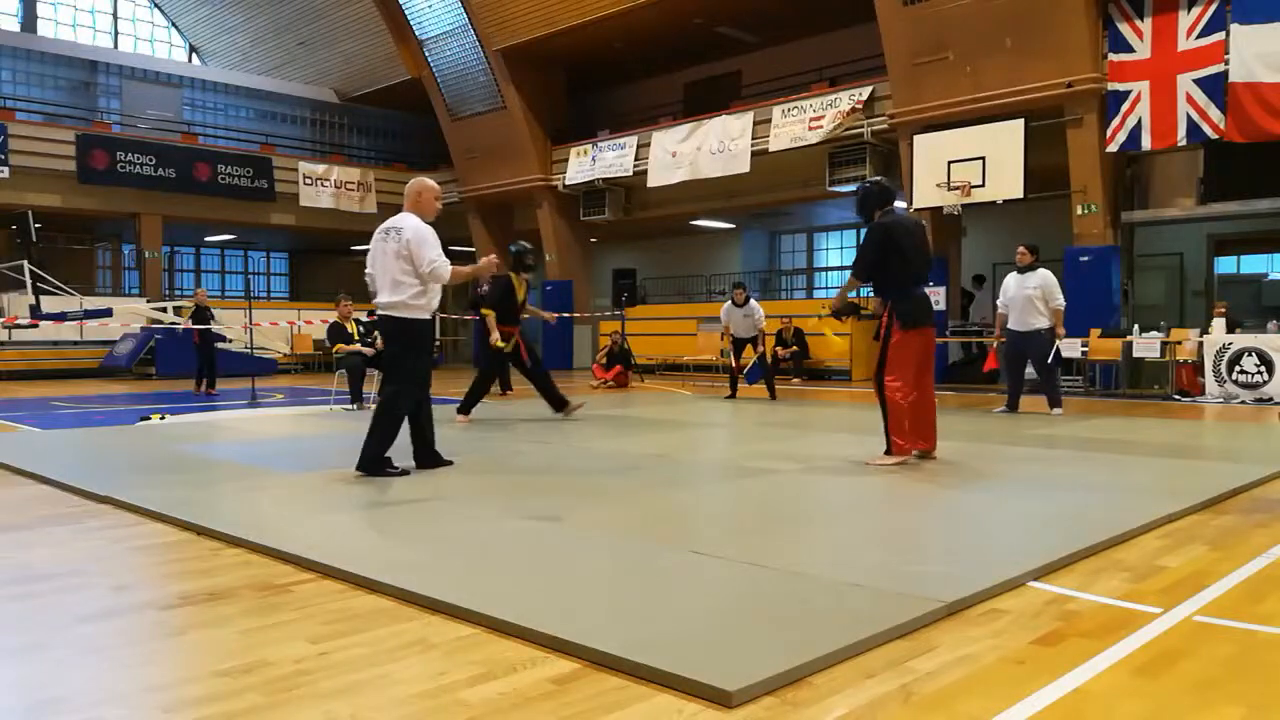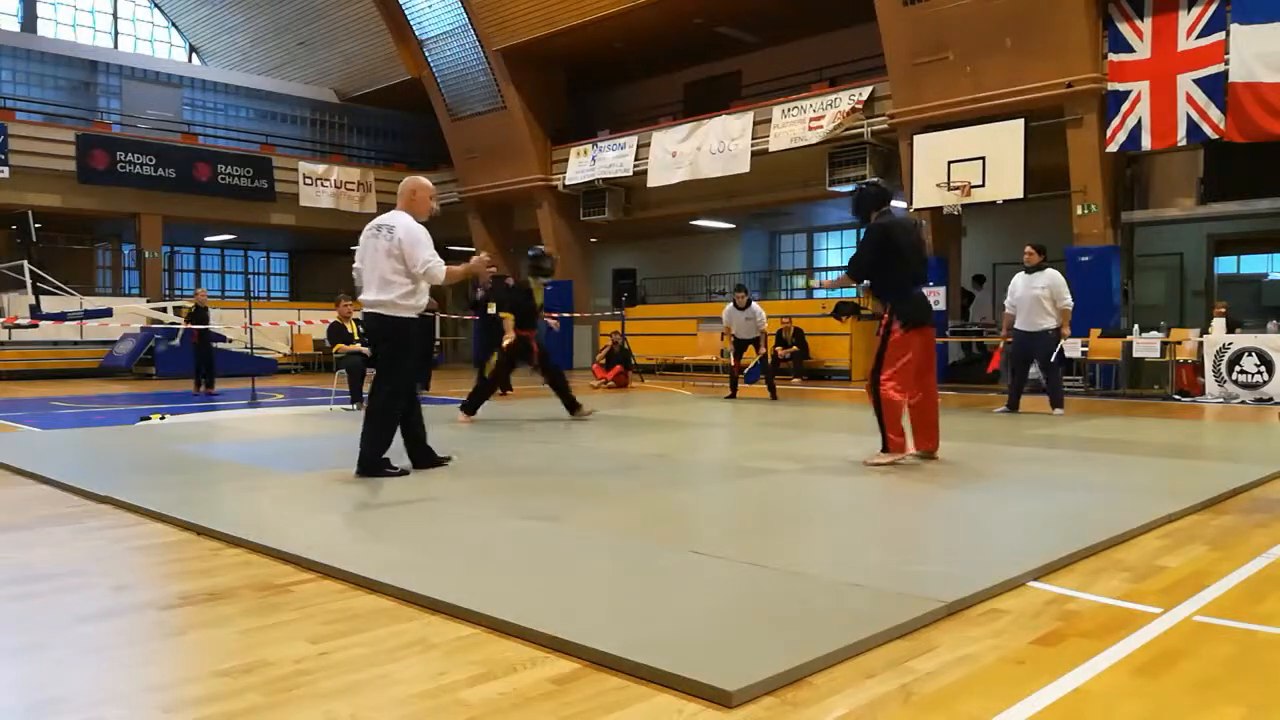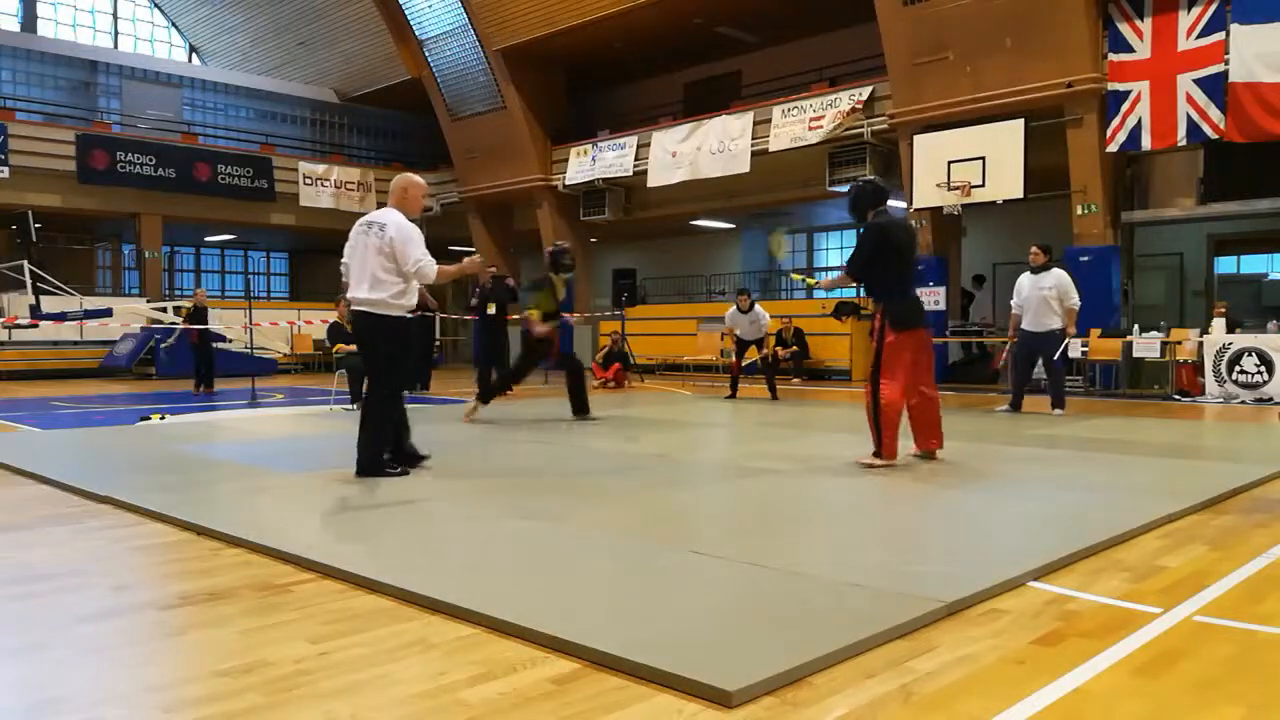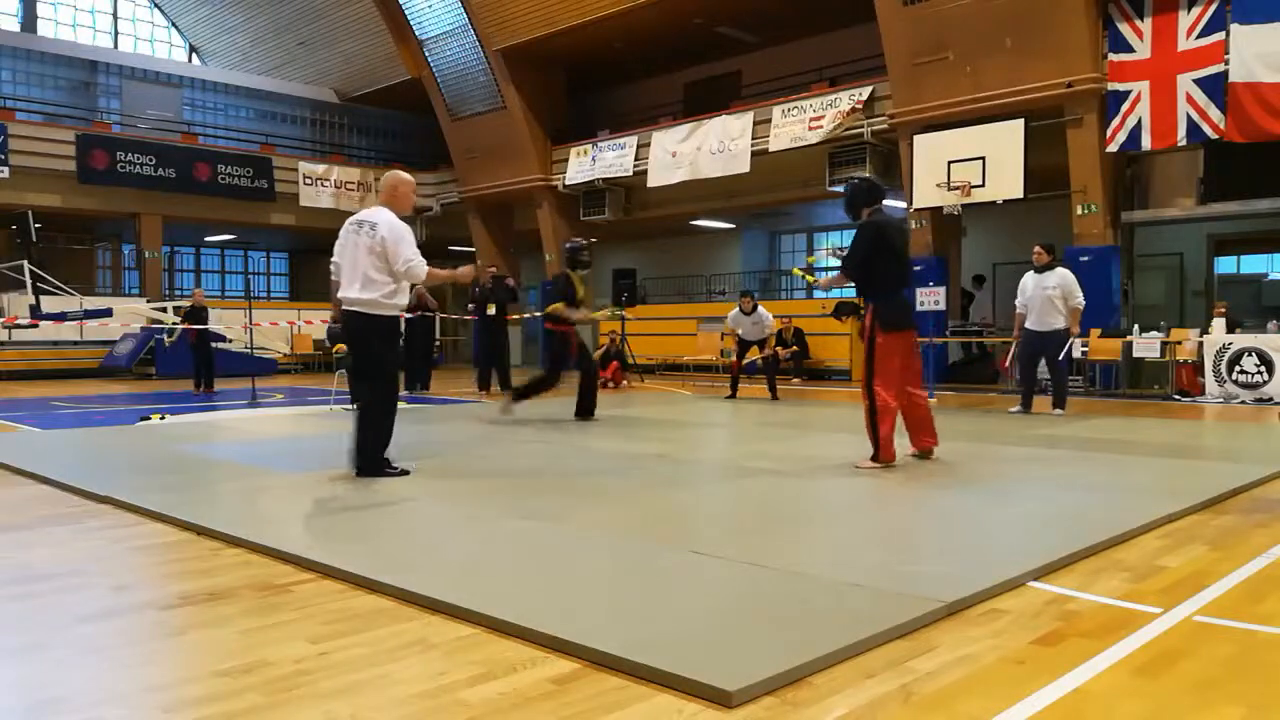
dt=0.1s
person 1, frame 1
left shoulder: (383, 230)
right shoulder: (419, 230)
left elbow: (372, 277)
right elbow: (441, 273)
right wrist: (478, 269)
left hip: (389, 316)
right hip: (411, 321)
left knee: (415, 387)
right knee: (400, 389)
left ankle: (426, 453)
right ankle: (373, 457)
person 1, frame 2
left shoulder: (373, 226)
right shoulder: (412, 230)
left elbow: (359, 273)
right elbow: (434, 273)
right wrist: (470, 268)
left hip: (374, 316)
right hip: (397, 320)
left knee: (403, 386)
right knee: (391, 389)
left ankle: (421, 453)
right ankle: (371, 460)
person 1, frame 3
left shoulder: (363, 223)
right shoulder: (403, 228)
left elbow: (347, 270)
right elbow: (426, 272)
left wrist: (353, 303)
right wrist: (462, 269)
left hip: (362, 314)
right hip: (387, 318)
left knee: (387, 385)
right knee: (384, 389)
left ankle: (400, 451)
right ankle: (371, 460)
person 1, frame 4
left shoulder: (353, 223)
right shoulder: (394, 228)
left elbow: (338, 270)
right elbow: (416, 273)
left wrist: (338, 308)
right wrist: (456, 276)
left hip: (352, 313)
right hip: (379, 318)
left knee: (367, 386)
right knee: (381, 390)
left ankle: (369, 455)
right ankle: (371, 460)
person 2, frame 1
left shoulder: (880, 228)
right shoulder: (914, 224)
left elbow: (861, 272)
left wrist: (840, 296)
left hip: (900, 310)
right hip: (921, 305)
left knee: (889, 379)
right knee: (921, 380)
left ankle: (898, 448)
right ankle: (925, 444)
person 2, frame 2
left shoulder: (878, 229)
right shoulder: (910, 225)
left elbow: (856, 272)
left wrist: (830, 283)
right wrist: (879, 284)
left hip: (900, 311)
right hip: (919, 306)
left knee: (885, 379)
right knee: (922, 381)
left ankle: (893, 446)
right ankle: (927, 444)
person 2, frame 3
left shoulder: (875, 229)
right shoulder: (903, 226)
left elbow: (856, 272)
left wrist: (829, 283)
left hip: (892, 313)
right hip: (912, 308)
left knee: (883, 382)
right knee: (920, 381)
left ankle: (885, 451)
right ankle: (929, 444)
person 2, frame 4
left shoulder: (870, 227)
right shoulder: (895, 225)
left elbow: (852, 271)
left wrist: (828, 281)
right wrist: (849, 255)
left hip: (881, 311)
right hip: (900, 308)
left knee: (878, 383)
right knee: (908, 380)
left ankle: (883, 454)
right ankle: (924, 442)
person 3, frame 1
left shoulder: (525, 283)
right shoulder: (502, 282)
right elbow: (487, 308)
left wrist: (542, 314)
right wrist: (494, 332)
left hip: (514, 335)
right hip: (500, 335)
left knee: (536, 370)
right knee: (487, 373)
left ankle: (562, 406)
right ankle: (464, 410)
person 3, frame 2
left shoulder: (540, 287)
right shoulder: (521, 287)
right elbow: (507, 312)
left wrist: (547, 319)
right wrist: (509, 333)
left hip: (531, 338)
right hip: (514, 338)
left knee: (553, 371)
right knee: (498, 375)
left ankle: (574, 408)
right ankle: (467, 410)
person 3, frame 3
left shoulder: (562, 283)
right shoulder: (543, 283)
right elbow: (531, 309)
left wrist: (563, 317)
right wrist: (537, 326)
left hip: (552, 335)
right hip: (536, 336)
left knee: (575, 368)
right knee: (518, 372)
left ankle: (581, 411)
right ankle: (479, 402)
person 3, frame 4
left shoulder: (579, 281)
right shoulder: (562, 280)
right elbow: (554, 306)
left wrist: (585, 314)
right wrist: (573, 314)
left hip: (570, 334)
right hip: (557, 333)
left knee: (589, 369)
right knee: (552, 376)
left ankle: (584, 412)
right ankle: (516, 396)
person 4, frame 1
left shoulder: (1044, 276)
right shoulder: (1010, 278)
left elbow: (1057, 303)
right elbow: (1003, 307)
left wrist: (1059, 326)
right wrist: (998, 328)
left hip: (1040, 332)
right hip: (1014, 332)
left knee: (1045, 369)
right knee: (1013, 370)
left ankle: (1056, 405)
right ankle: (1011, 405)
person 4, frame 2
left shoulder: (1052, 276)
right shoulder: (1017, 278)
left elbow: (1065, 303)
right elbow: (1010, 307)
left wrist: (1065, 326)
right wrist: (1005, 329)
left hip: (1047, 332)
right hip: (1021, 332)
left knee: (1050, 371)
right knee: (1016, 369)
left ankle: (1057, 406)
right ankle: (1011, 405)
person 4, frame 3
left shoulder: (1059, 276)
right shoulder: (1023, 278)
left elbow: (1072, 303)
right elbow: (1017, 307)
left wrist: (1071, 325)
right wrist: (1011, 329)
left hip: (1052, 332)
right hip: (1027, 332)
left knee: (1055, 370)
right knee: (1020, 368)
left ankle: (1058, 406)
right ankle: (1014, 404)
person 4, frame 4
left shoulder: (1063, 275)
right shoulder: (1027, 278)
left elbow: (1076, 302)
right elbow: (1021, 306)
left wrist: (1075, 325)
right wrist: (1016, 329)
left hip: (1058, 331)
right hip: (1031, 331)
left knee: (1057, 370)
right knee: (1025, 367)
left ankle: (1059, 406)
right ankle: (1025, 403)
